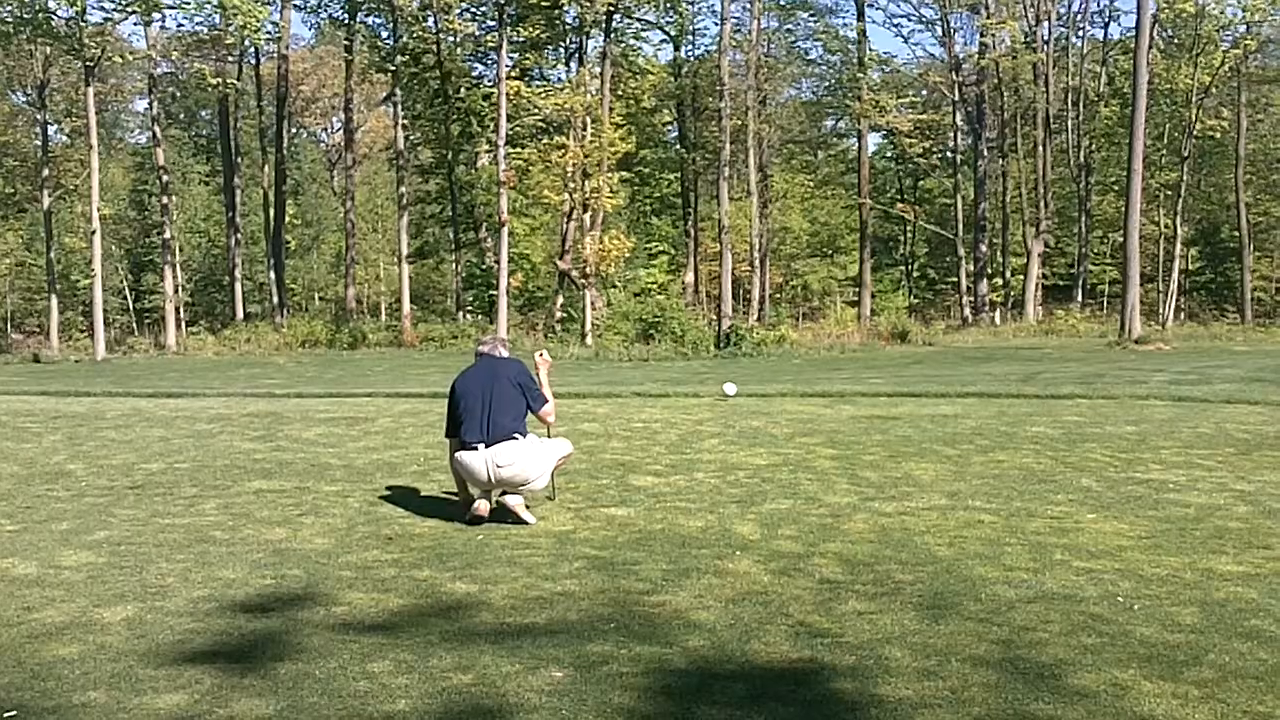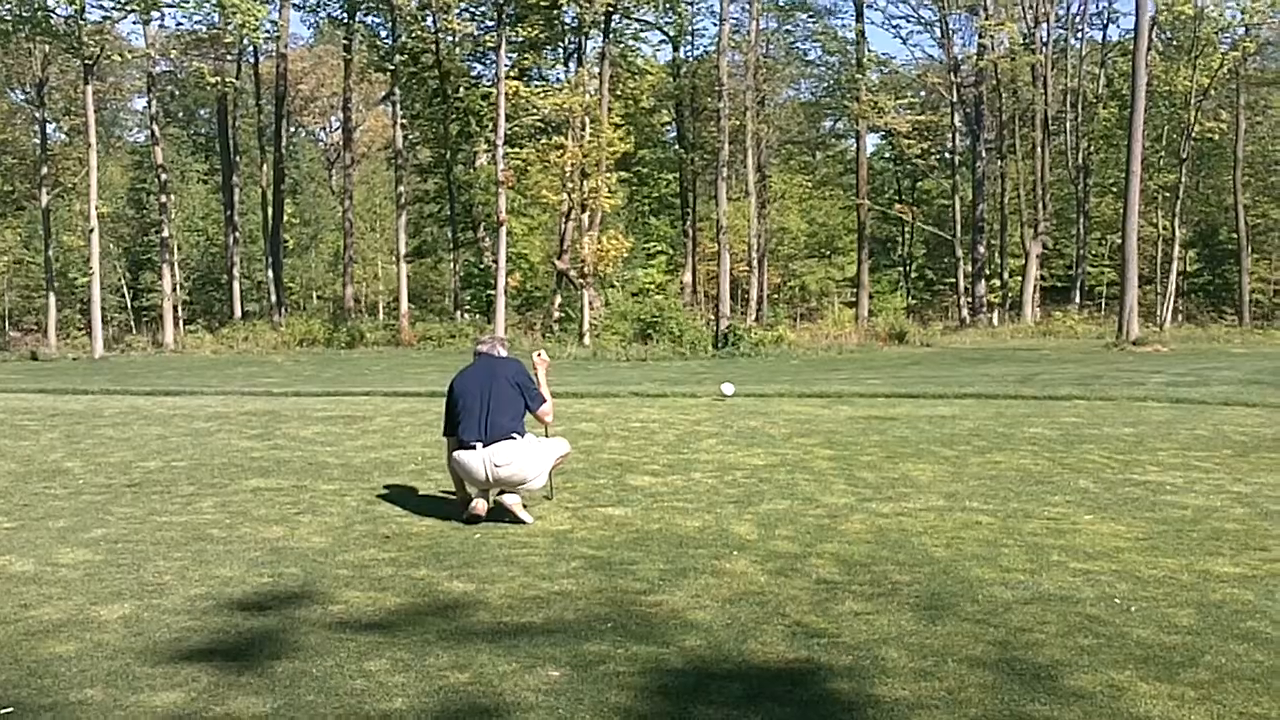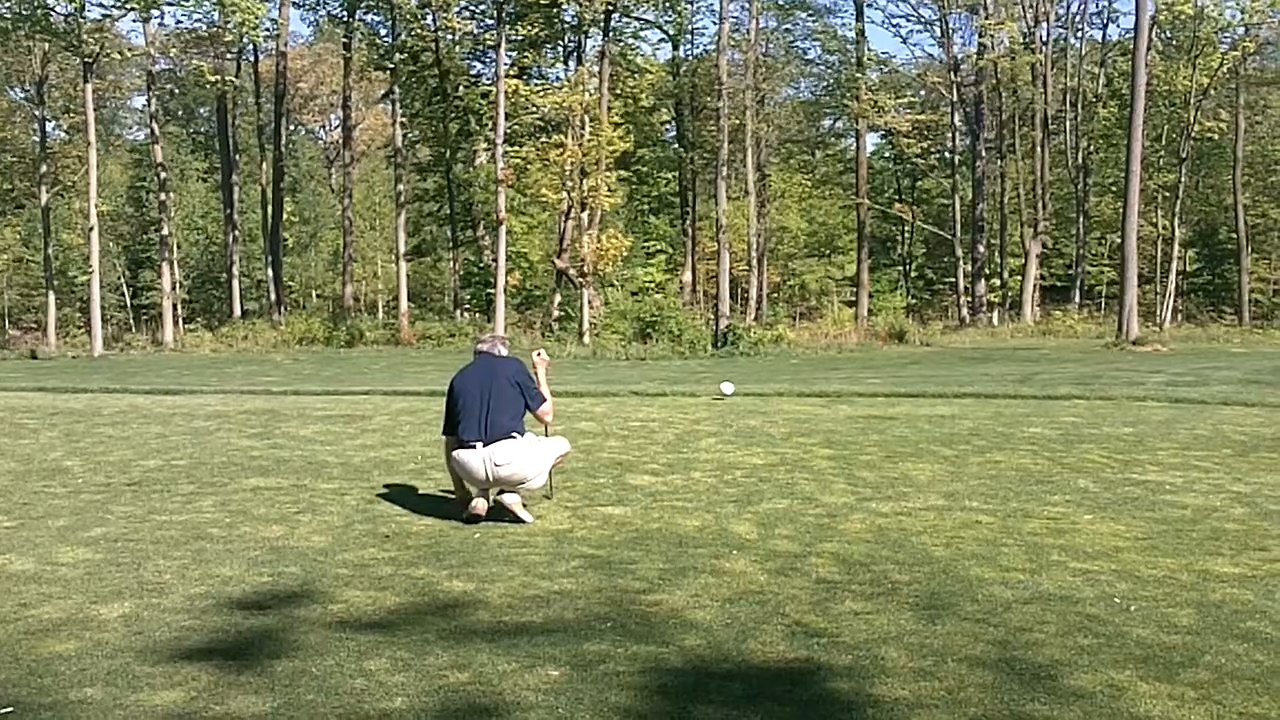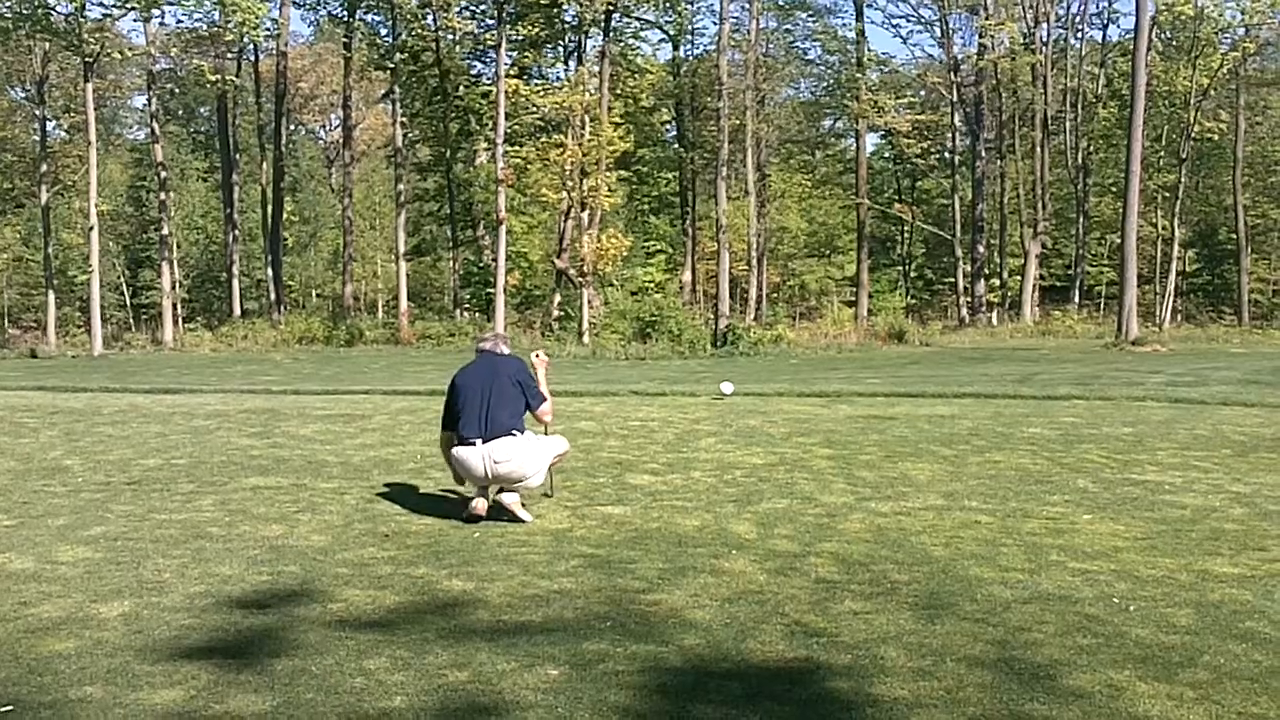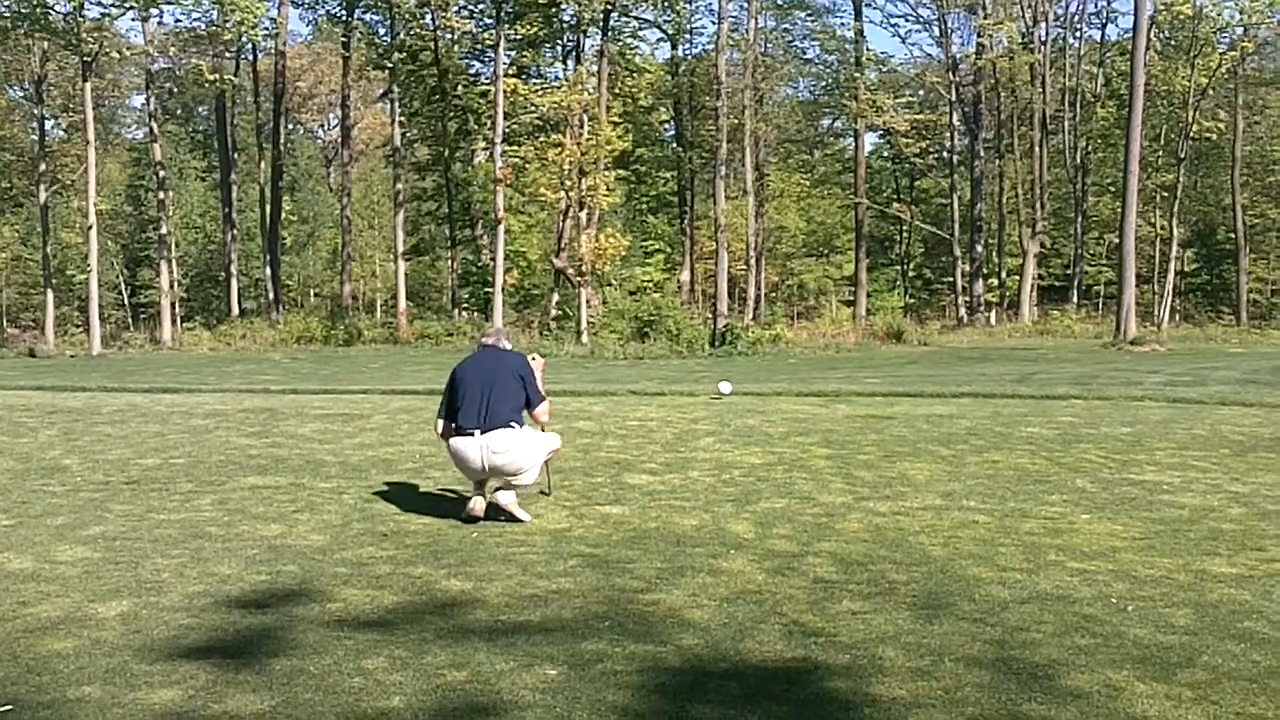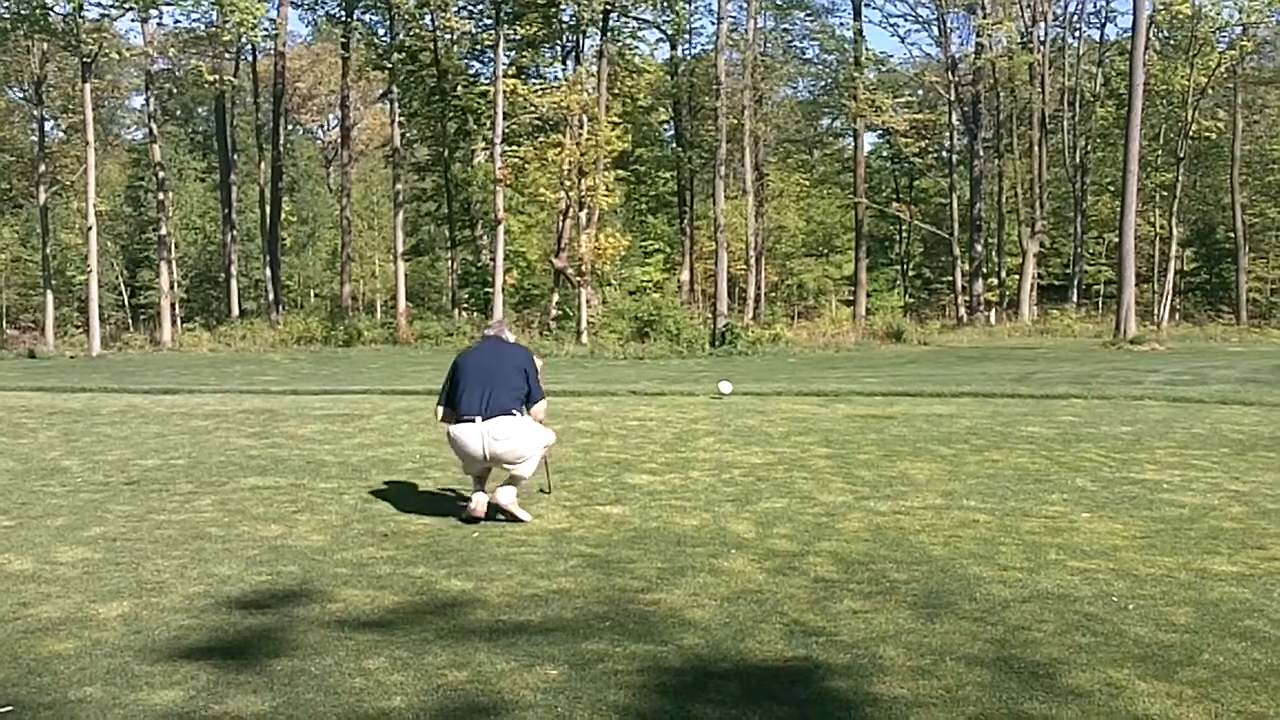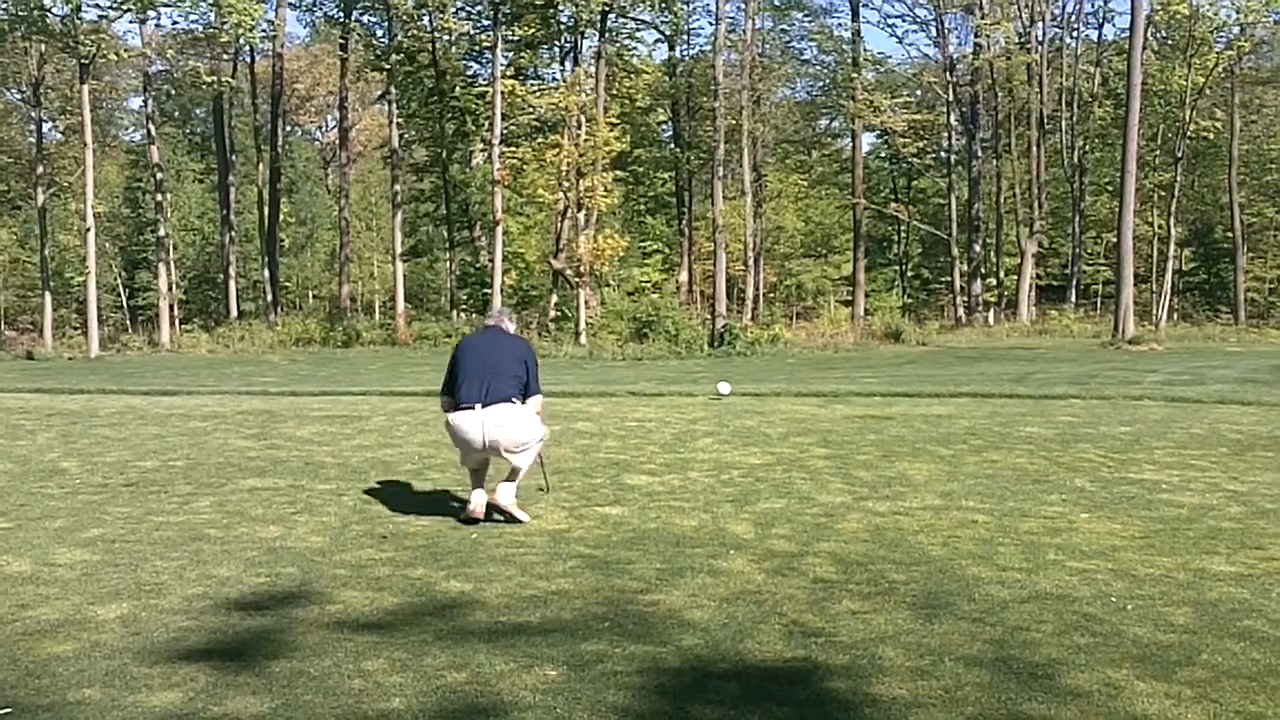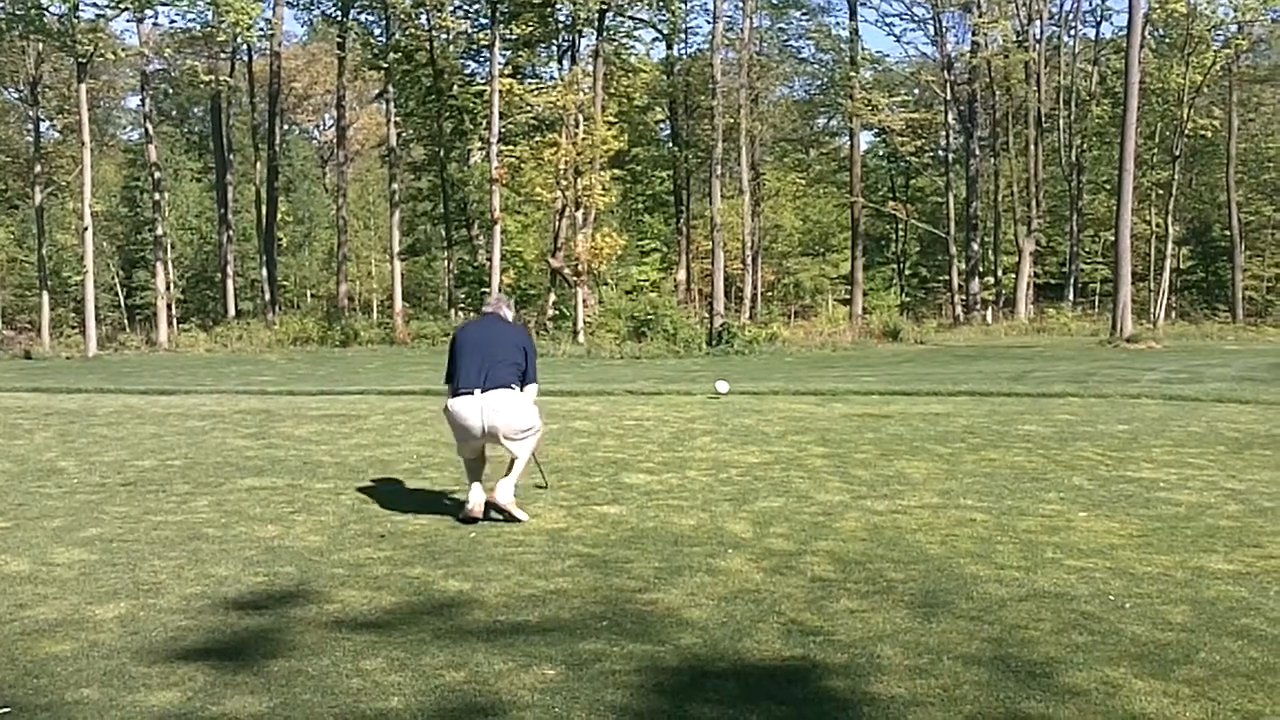
dt=0.1s
person 1, frame 1
left shoulder: (461, 380)
right shoulder: (514, 368)
left elbow: (455, 447)
right elbow: (548, 417)
left wrist: (463, 493)
right wrist: (543, 373)
left hip: (473, 467)
right hip: (512, 459)
right knee: (565, 447)
left ankle: (481, 499)
right ankle: (514, 494)
person 1, frame 2
left shoulder: (459, 379)
right shoulder: (513, 367)
left elbow: (453, 446)
right elbow: (546, 416)
left wrist: (460, 491)
right wrist: (541, 373)
left hip: (470, 466)
right hip: (510, 459)
right knee: (562, 446)
left ankle: (479, 498)
right ankle: (511, 493)
person 1, frame 3
left shoulder: (460, 378)
right shoulder: (513, 366)
left elbow: (450, 444)
right elbow: (546, 416)
left wrist: (459, 487)
right wrist: (541, 372)
left hip: (470, 467)
right hip: (510, 459)
right knee: (562, 445)
left ankle: (480, 498)
right ankle: (511, 492)
person 1, frame 4
left shoulder: (461, 375)
right shoulder: (514, 365)
left elbow: (446, 440)
right elbow: (545, 416)
left wrist: (456, 470)
right wrist: (541, 373)
left hip: (469, 463)
right hip: (509, 457)
right knee: (560, 445)
left ankle: (479, 497)
right ankle: (510, 492)
person 1, frame 5
left shoulder: (463, 366)
right shoulder: (517, 361)
left elbow: (441, 428)
right elbow: (542, 416)
right wrist: (538, 376)
left hip: (466, 452)
right hip: (506, 448)
right knee: (553, 441)
left ankle: (477, 498)
right ankle: (507, 493)
person 1, frame 6
left shoulder: (464, 356)
right shoulder: (520, 353)
left elbow: (442, 414)
right elbow: (538, 414)
right wrist: (536, 375)
left hip: (465, 437)
right hip: (505, 436)
right knee: (546, 436)
left ankle: (478, 497)
right ankle: (507, 492)
person 1, frame 7
left shoulder: (464, 344)
right shoulder: (521, 345)
left elbow: (446, 404)
right elbow: (534, 407)
left hip: (464, 424)
right hip: (505, 420)
left knee: (476, 449)
right knee: (539, 432)
left ankle: (476, 499)
right ankle: (505, 494)
person 1, frame 8
left shoulder: (463, 331)
right shoulder: (520, 333)
left elbow: (451, 389)
right elbow: (530, 394)
left hip: (463, 409)
right hip: (504, 407)
left knee: (472, 446)
right knee: (534, 426)
left ankle: (475, 497)
right ankle: (504, 491)
